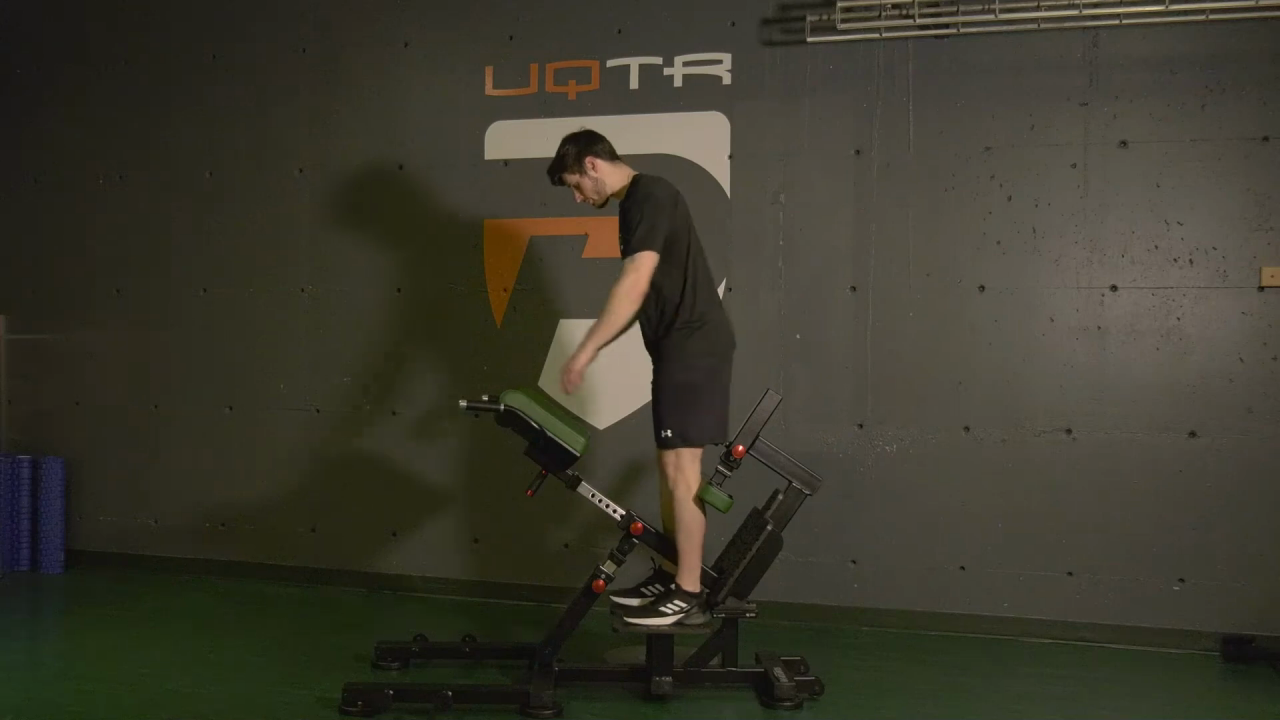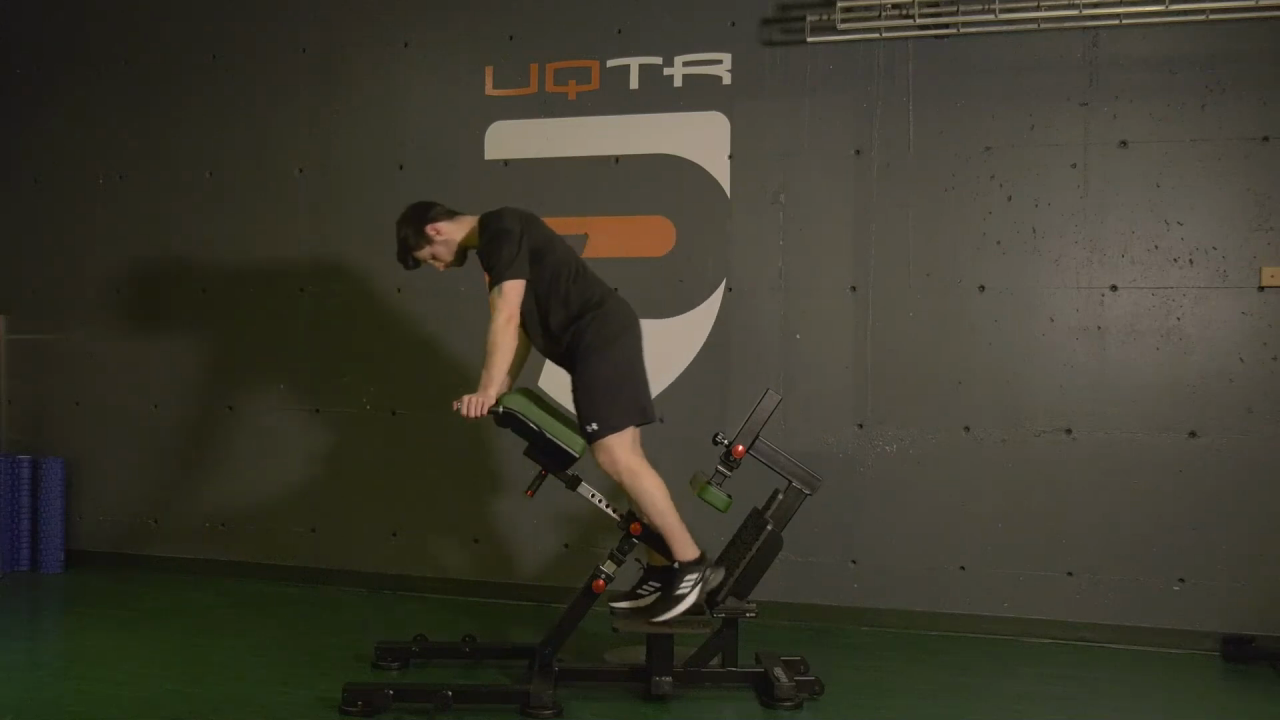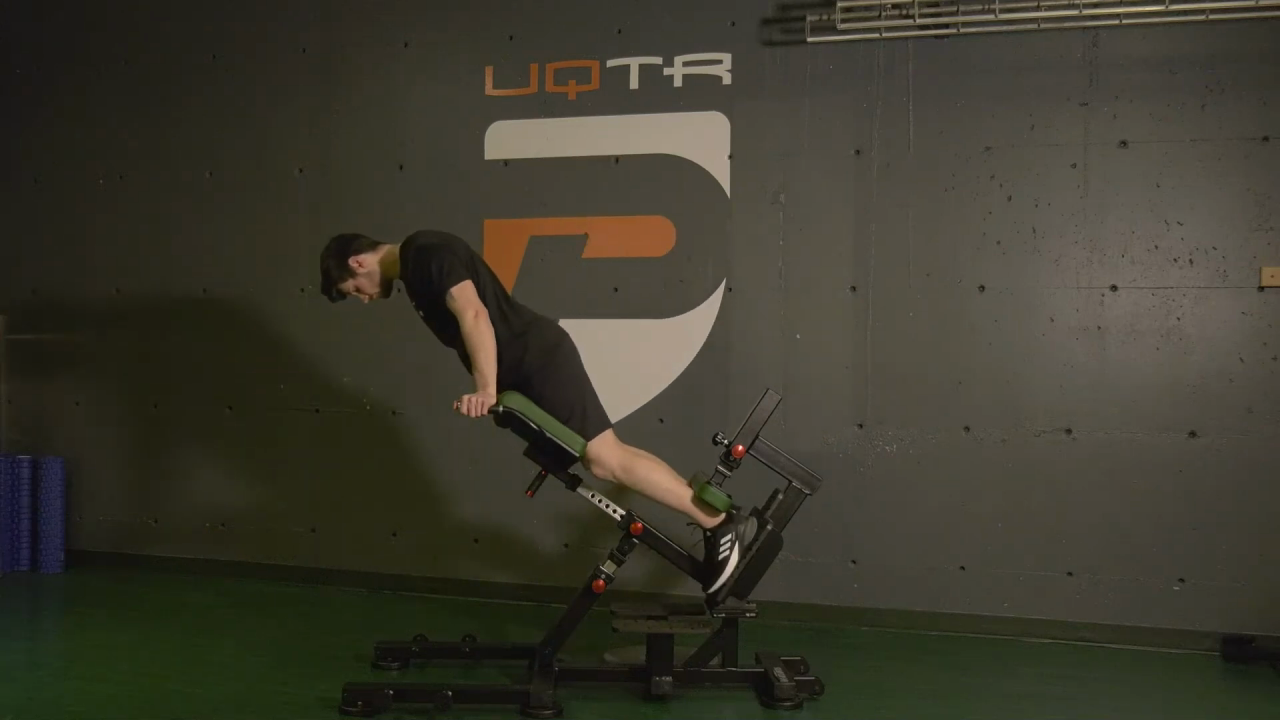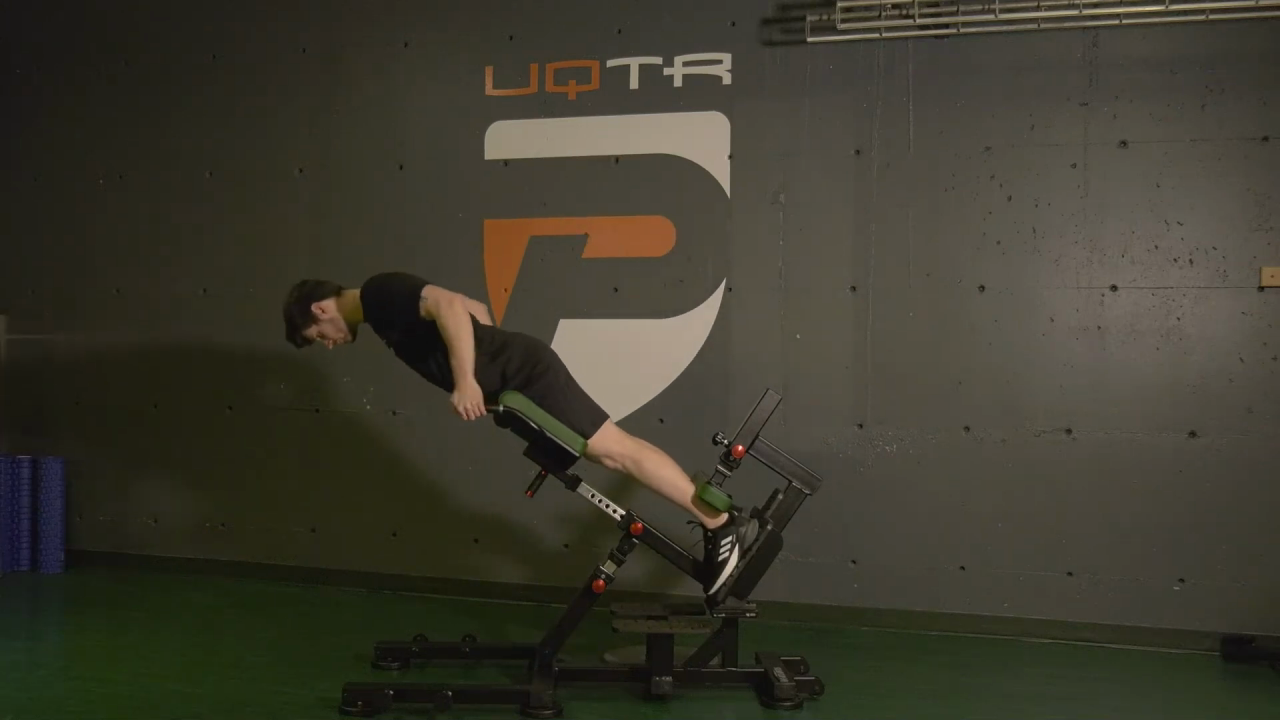
dt=1s
person 1, frame 1
left shoulder: (648, 197)
right shoulder: (636, 201)
left elbow: (633, 285)
right elbow: (643, 289)
left wrist: (586, 351)
right wrist: (601, 345)
left hip: (693, 347)
right hip: (680, 347)
left knee: (679, 465)
right knee: (672, 465)
left ankle: (689, 595)
right ankle: (669, 576)
person 1, frame 2
left shoulder: (501, 230)
right shoulder: (496, 242)
left elbow: (506, 319)
right elbow: (519, 329)
left wrist: (488, 390)
right wrist: (499, 393)
left hip: (603, 337)
right hip: (600, 342)
left knee: (615, 456)
right knee: (623, 456)
left ankle: (691, 564)
right ankle: (660, 572)
person 1, frame 3
left shoulder: (426, 252)
right shoulder: (414, 268)
left elbow: (473, 314)
left wrist: (485, 390)
right wrist: (489, 388)
left hip: (539, 358)
right hip: (529, 363)
left knee: (605, 459)
right knee: (606, 456)
left ankle: (720, 524)
right ankle: (713, 515)
person 1, frame 4
left shoulder: (380, 292)
right shoulder: (381, 310)
left elbow: (449, 305)
right elbow: (477, 307)
left wrist: (466, 381)
left hip: (523, 373)
right hip: (513, 379)
left knee: (614, 448)
right knee: (612, 451)
left ankle: (722, 524)
right ankle: (715, 521)
